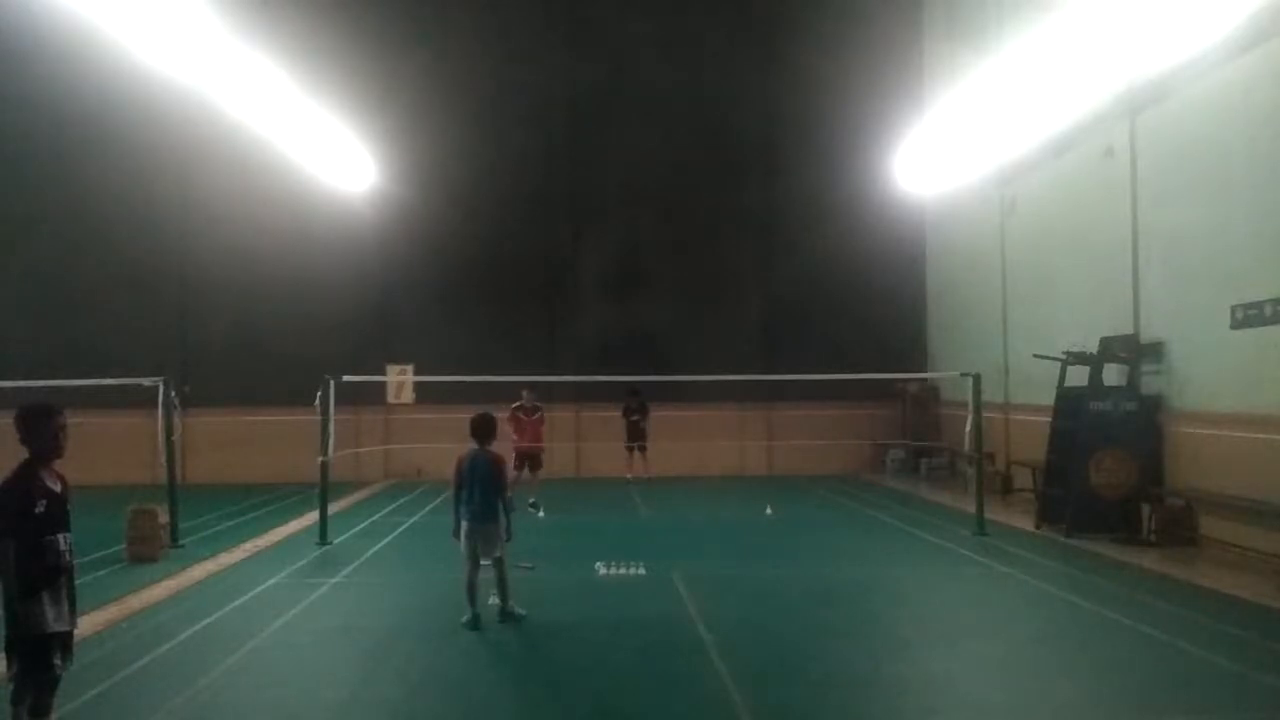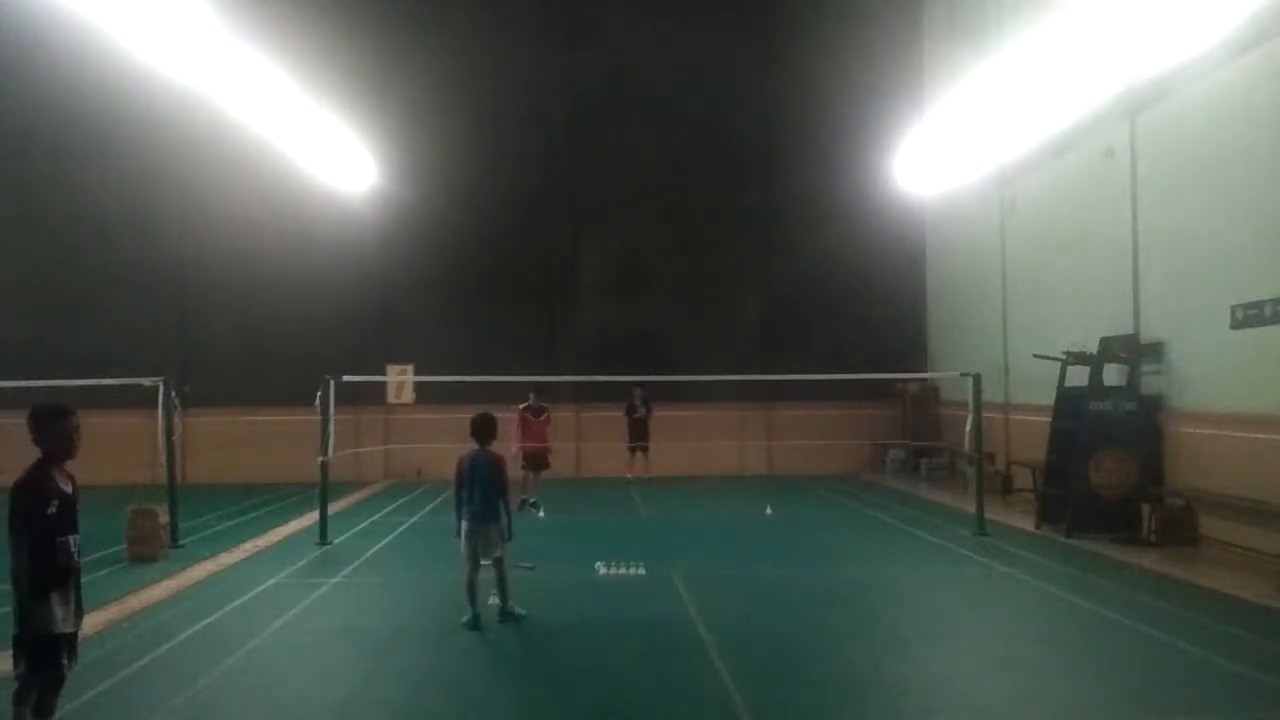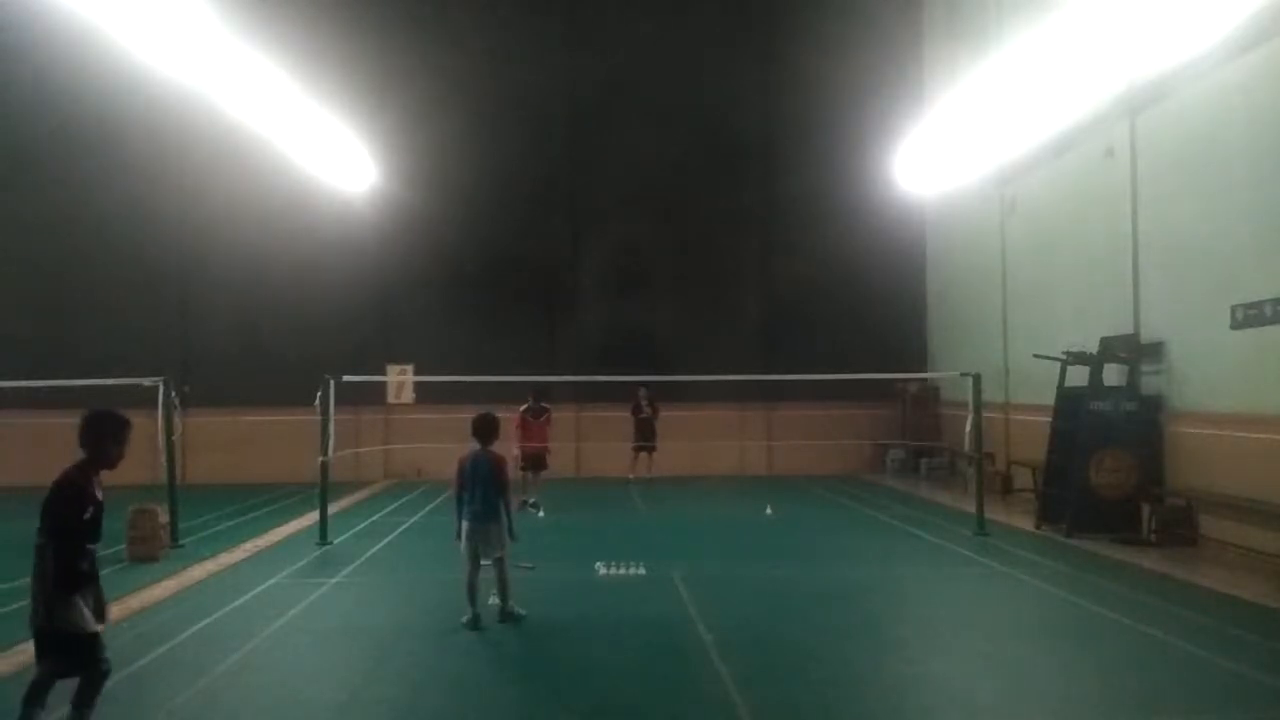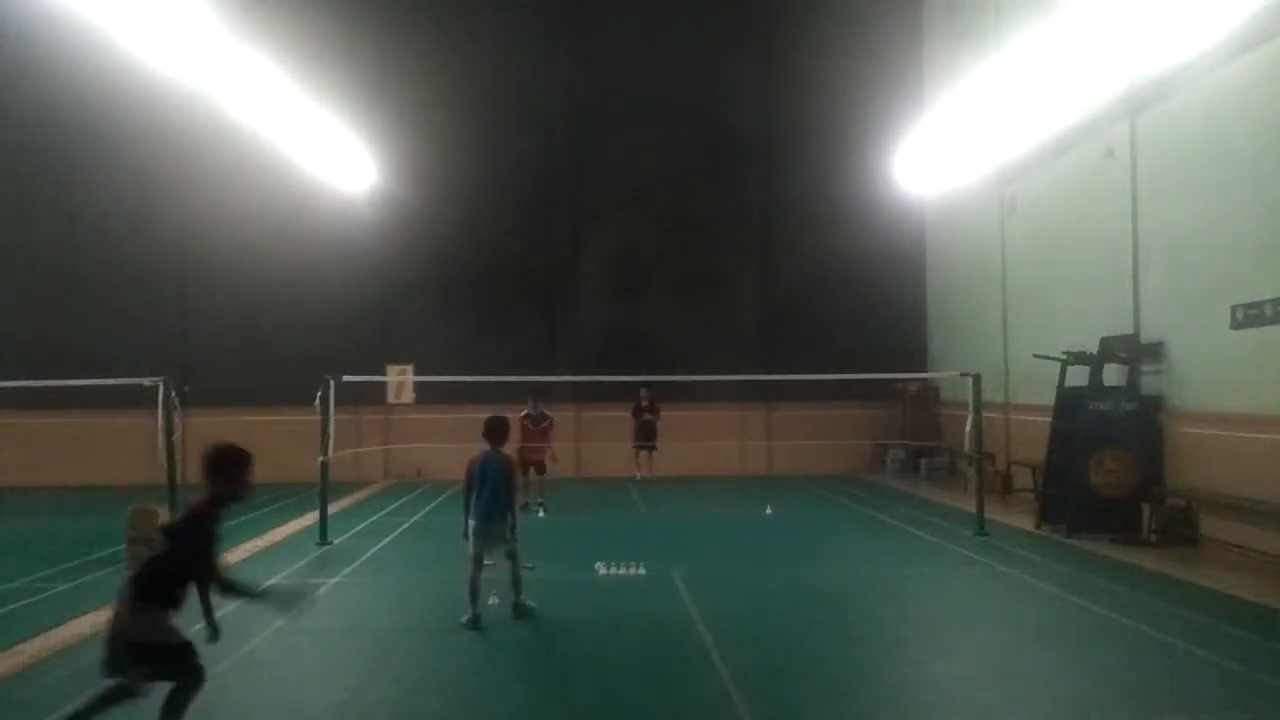
dt=0.4s
person 1, frame 1
left shoulder: (59, 482)
left wrist: (70, 598)
left hip: (57, 596)
right hip: (31, 598)
left knee: (52, 672)
right knee: (34, 676)
person 1, frame 2
left shoulder: (69, 482)
right shoulder: (29, 487)
right elbow: (19, 553)
right wrist: (24, 608)
left hip: (64, 594)
right hip: (41, 598)
left knee: (55, 673)
right knee: (43, 676)
person 1, frame 3
left shoulder: (94, 485)
right shoulder: (67, 488)
right elbow: (45, 550)
left wrist: (97, 596)
right wrist: (50, 607)
left hip: (78, 592)
right hip: (60, 596)
left knee: (51, 671)
right knee: (98, 667)
person 1, frame 4
left shoulder: (203, 516)
right shoulder: (200, 523)
left elbow: (204, 574)
right elbow: (216, 581)
left wrist: (208, 615)
right wrist: (264, 595)
left hip: (140, 603)
right hip: (146, 606)
left knee: (133, 682)
right knee: (191, 675)
person 2, frame 1
left shoulder: (463, 460)
right shoulder: (496, 460)
left elbow: (457, 494)
right elbow: (503, 495)
left wrist: (456, 522)
right wrist: (508, 522)
left hip: (468, 520)
right hip: (491, 520)
left knee: (471, 567)
right knee: (499, 565)
left ankle: (473, 614)
right ankle: (505, 608)
person 2, frame 2
left shoulder: (463, 460)
right shoulder: (497, 460)
left elbow: (458, 495)
right elbow: (504, 495)
left wrist: (458, 522)
right wrist: (509, 523)
left hip: (469, 520)
right hip: (492, 520)
left knee: (471, 567)
right knee: (499, 565)
left ankle: (473, 614)
right ankle: (505, 608)
person 2, frame 3
left shoulder: (464, 461)
right shoulder: (498, 460)
left elbow: (459, 495)
right elbow: (505, 495)
left wrist: (459, 523)
right wrist: (510, 523)
left hip: (470, 520)
right hip: (493, 520)
left knee: (472, 567)
right knee: (500, 565)
left ankle: (473, 614)
right ankle: (505, 608)
person 2, frame 4
left shoulder: (474, 461)
right shoulder: (508, 462)
left elbow: (466, 495)
right elbow: (511, 496)
left wrist: (466, 523)
right wrist: (514, 525)
left hip: (477, 519)
right hip: (500, 519)
left knee: (476, 567)
right knee: (514, 558)
left ankle: (474, 613)
right ankle: (518, 602)
